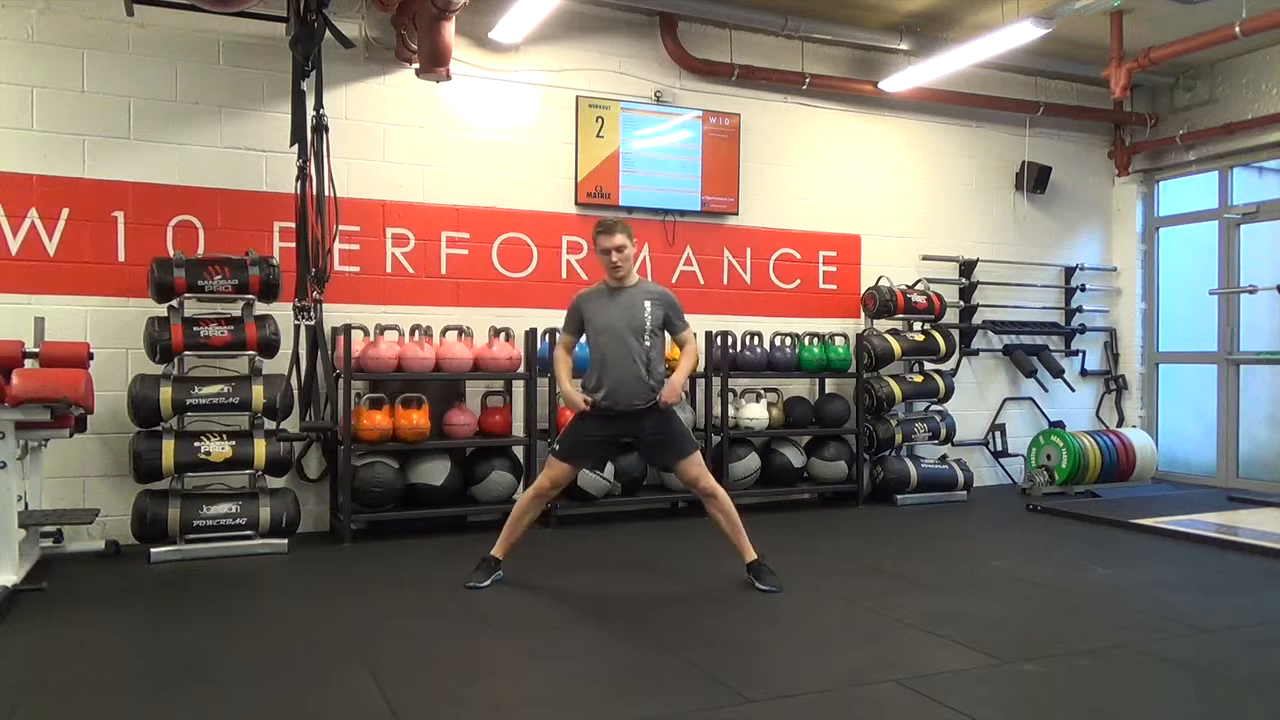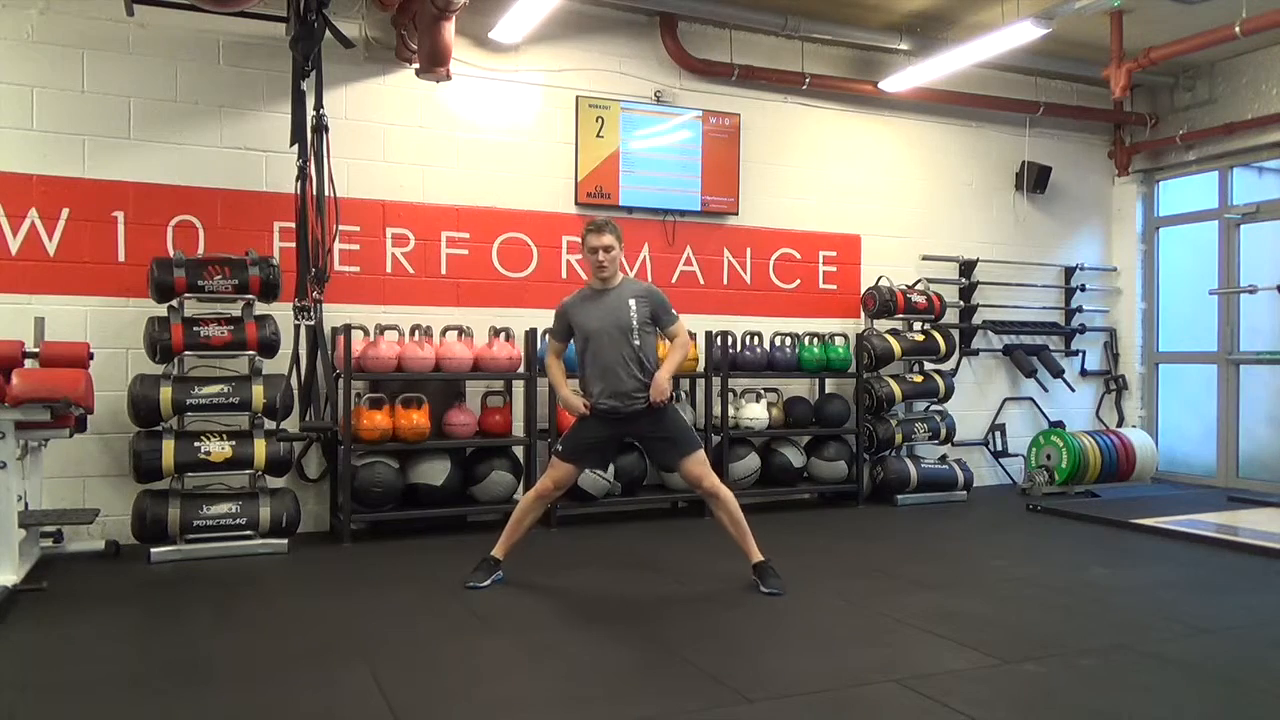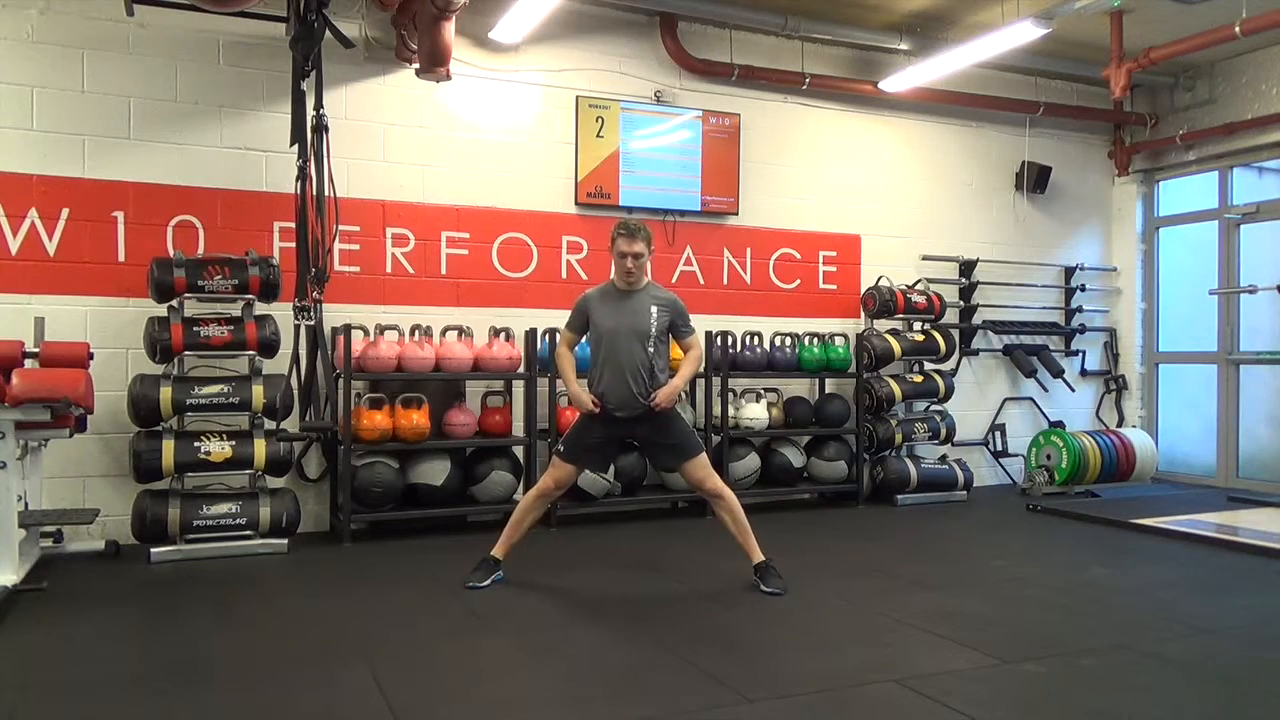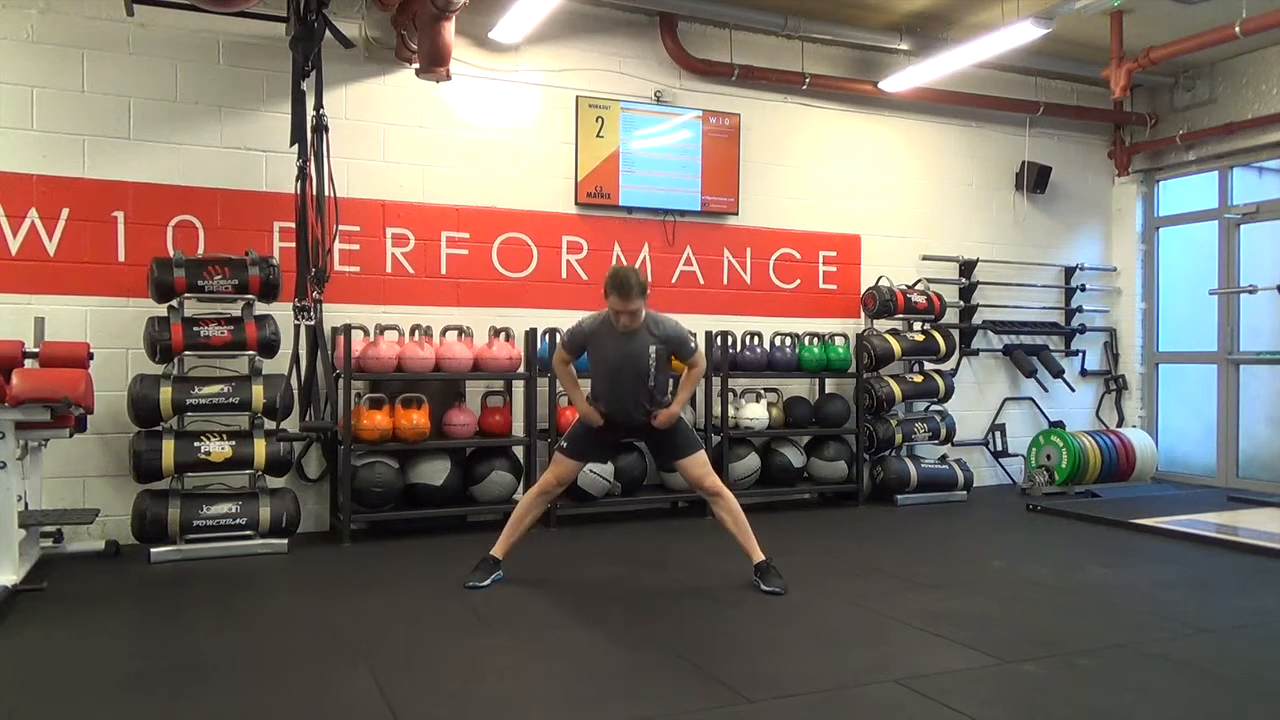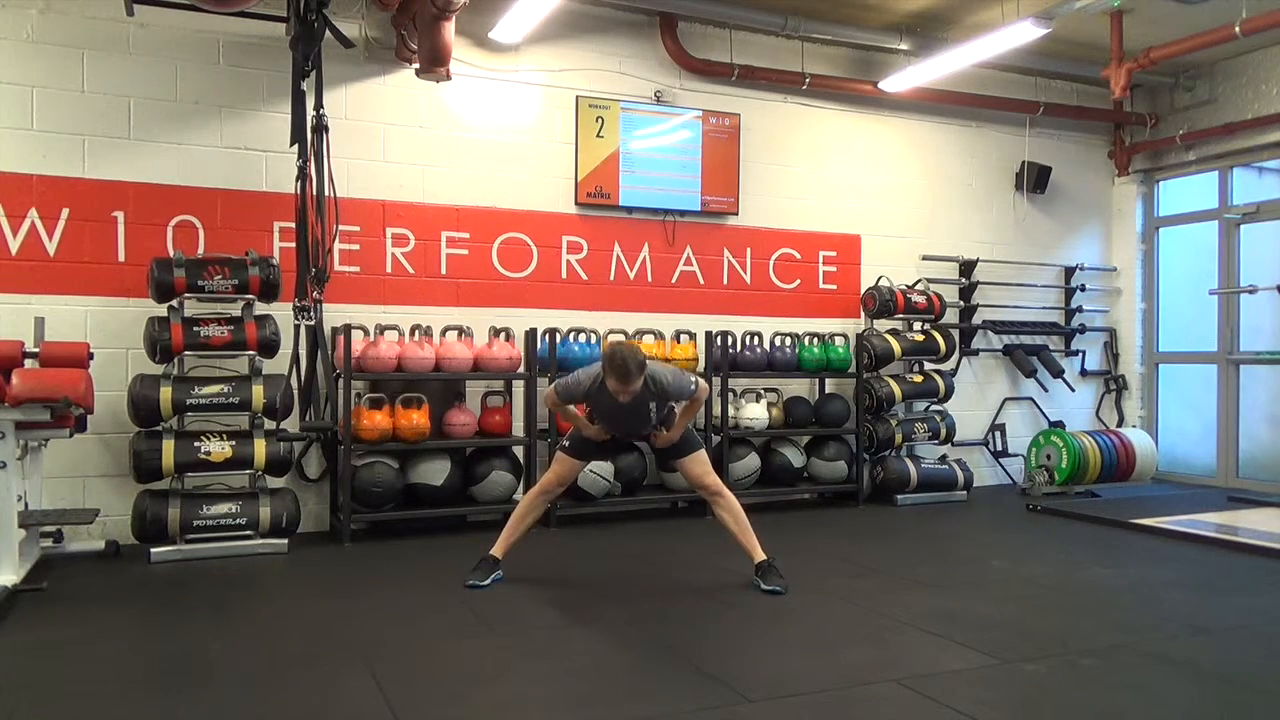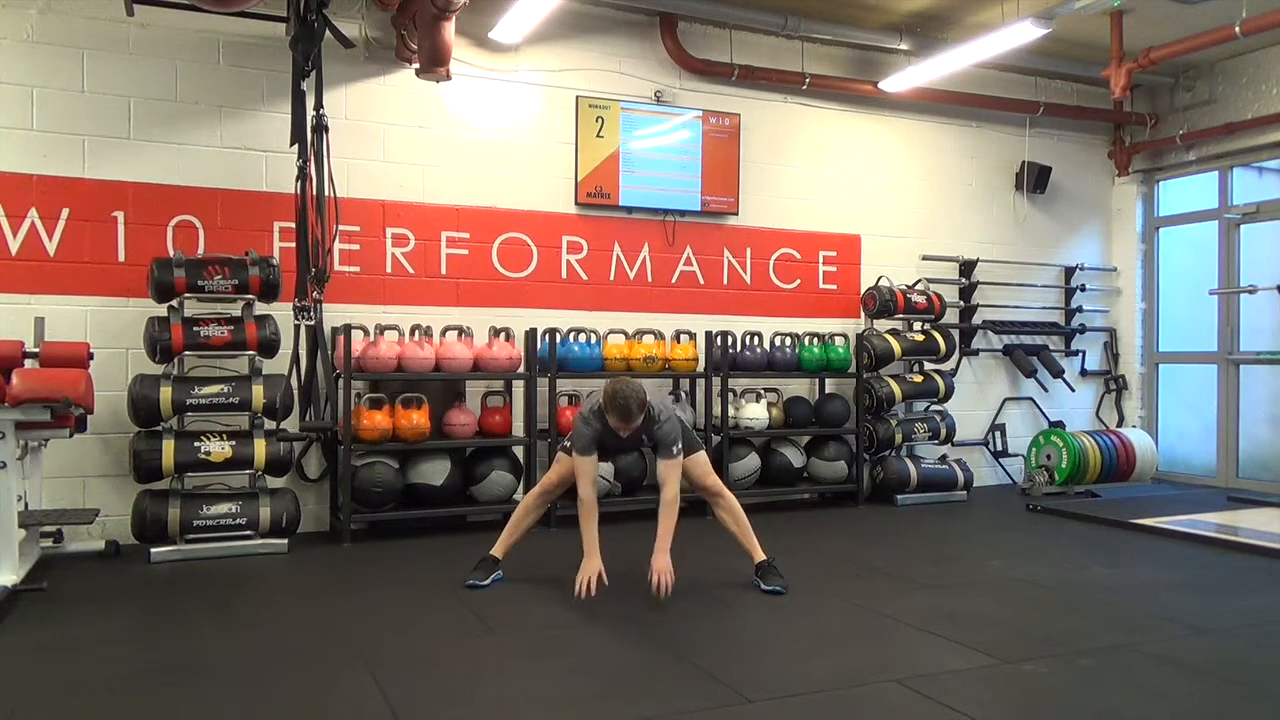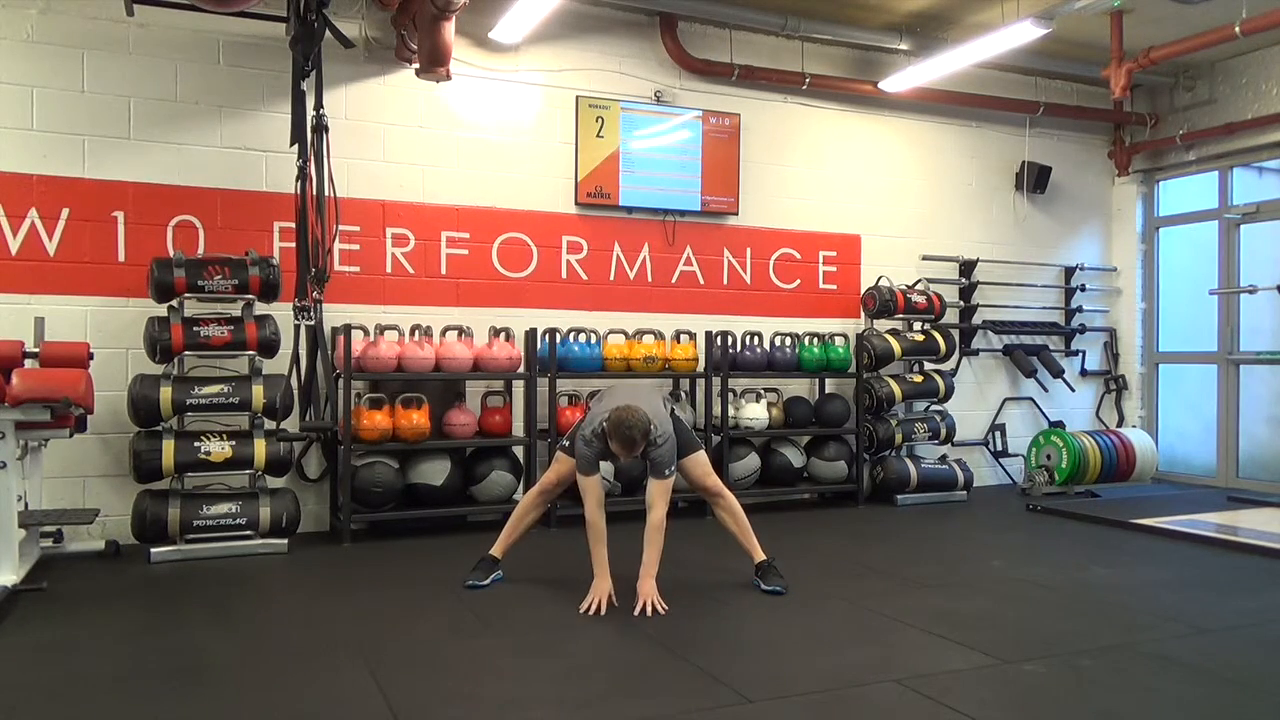
dt=0.5s
person 1, frame 1
left shoulder: (660, 297)
right shoulder: (585, 301)
left elbow: (689, 345)
right elbow: (563, 348)
left wrist: (678, 379)
right wrist: (567, 389)
left hip: (652, 411)
right hip: (597, 412)
left knee: (705, 485)
right knee: (546, 486)
left ankle: (753, 562)
right ankle: (494, 560)
person 1, frame 2
left shoulder: (646, 294)
right shoulder: (571, 307)
left elbow: (681, 338)
right elbow: (553, 355)
left wrist: (664, 374)
right wrist: (564, 394)
left hip: (651, 408)
right hip: (599, 414)
left knee: (707, 484)
right knee: (548, 486)
left ankle: (758, 563)
right ankle: (494, 561)
person 1, frame 3
left shoulder: (667, 302)
right shoulder: (591, 300)
left elbow: (694, 350)
right elbow: (564, 346)
left wrist: (676, 385)
right wrist: (574, 389)
left hip: (655, 413)
right hip: (602, 414)
left knee: (711, 486)
right knee: (549, 486)
left ankle: (761, 564)
right ankle: (494, 560)
person 1, frame 4
left shoulder: (667, 330)
right shoulder: (588, 329)
left elbow: (697, 365)
right elbow: (560, 361)
left wrist: (675, 408)
right wrist: (582, 405)
left hip: (657, 418)
right hip: (603, 418)
left knee: (711, 486)
right knee: (549, 484)
left ankle: (761, 564)
right ankle: (495, 559)
person 1, frame 5
left shoulder: (666, 380)
right shoulder: (585, 382)
left elbow: (702, 391)
right elbow: (551, 398)
left wrist: (672, 433)
right wrist: (588, 429)
left hip: (659, 424)
right hip: (603, 424)
left knee: (711, 485)
right knee: (549, 484)
left ankle: (762, 563)
right ankle: (493, 559)
person 1, frame 6
left shoulder: (663, 417)
right shoulder: (589, 417)
left elbow: (670, 488)
right elbow: (586, 489)
left wrist: (662, 553)
right wrist: (591, 555)
left hip: (653, 431)
right hip: (602, 437)
left knee: (711, 486)
right knee: (549, 485)
left ankle: (762, 563)
right ankle: (493, 559)
person 1, frame 7
left shoulder: (661, 436)
right shoulder: (590, 434)
left elbow: (657, 511)
right elbow: (593, 509)
left wrist: (648, 578)
right wrist: (602, 577)
left hip: (661, 411)
right hip: (604, 414)
left knee: (712, 487)
right knee: (549, 484)
left ankle: (763, 564)
right ankle: (492, 560)
